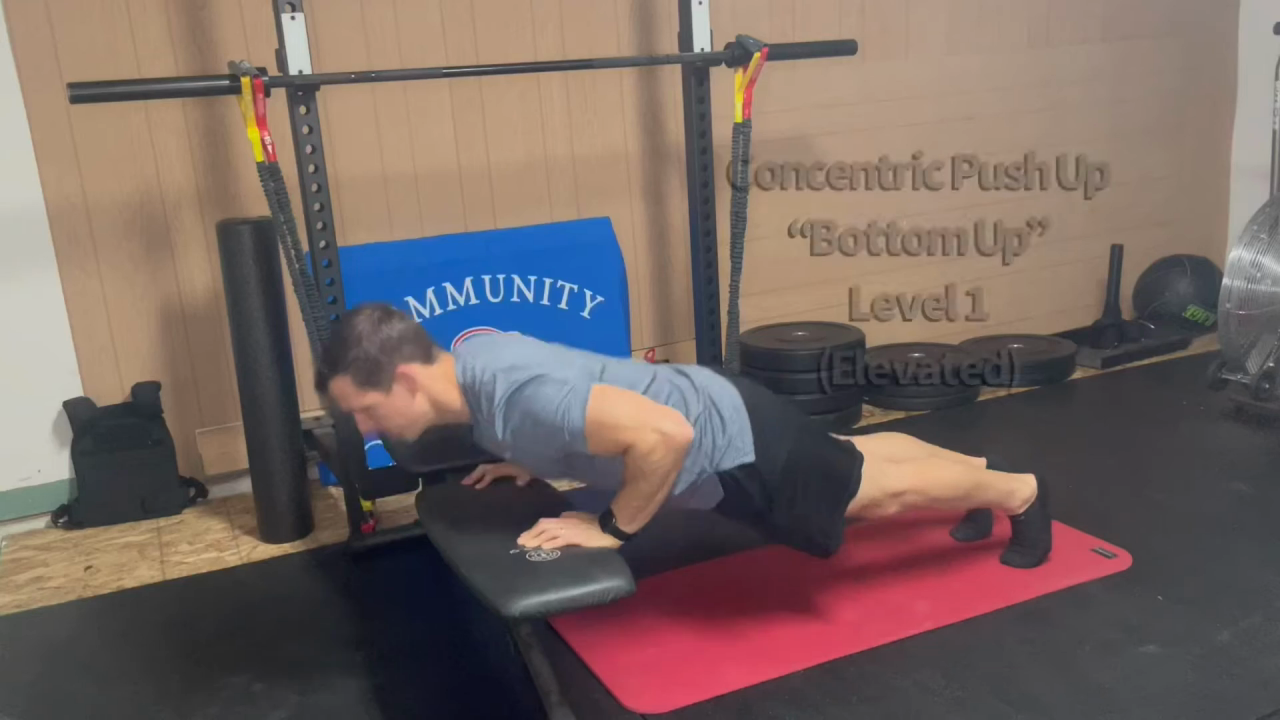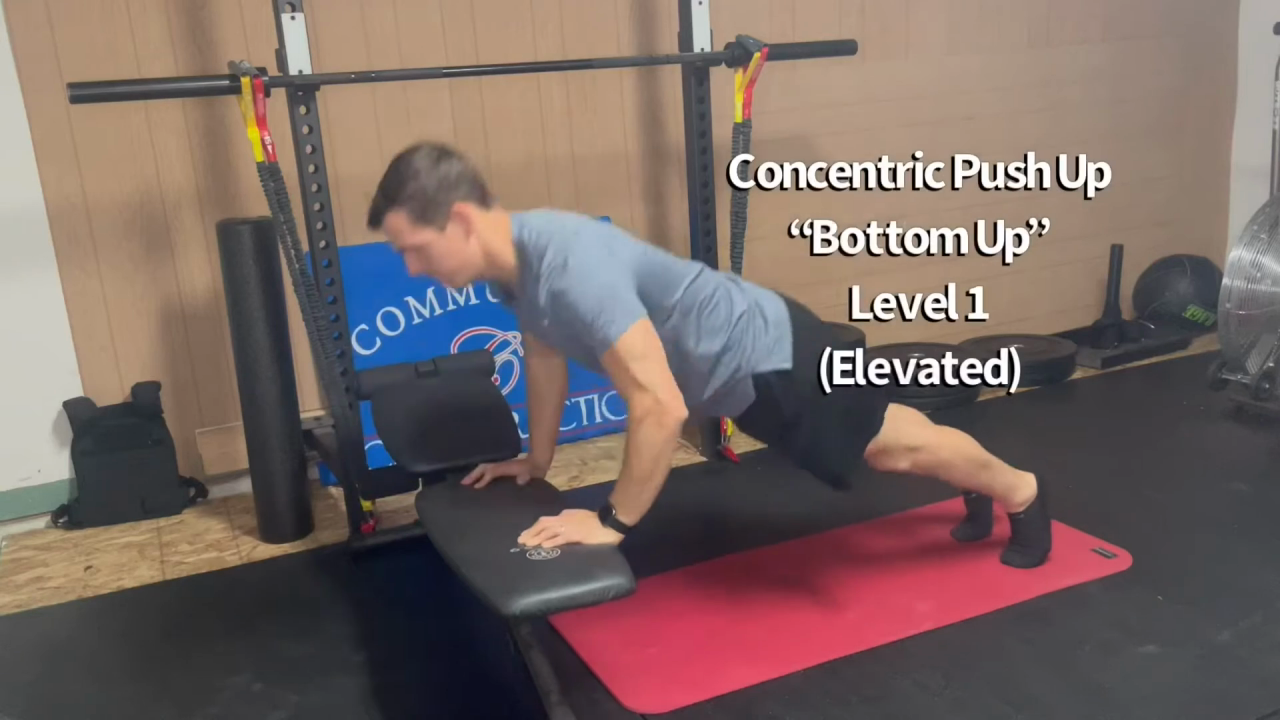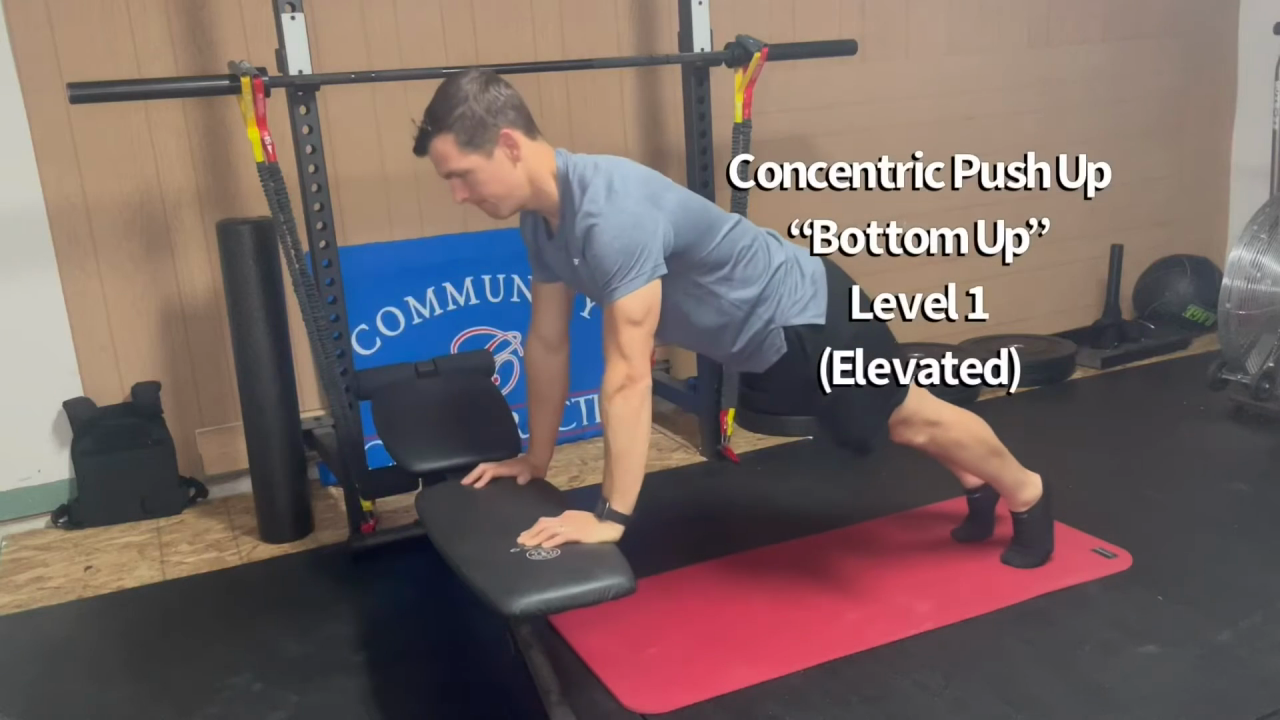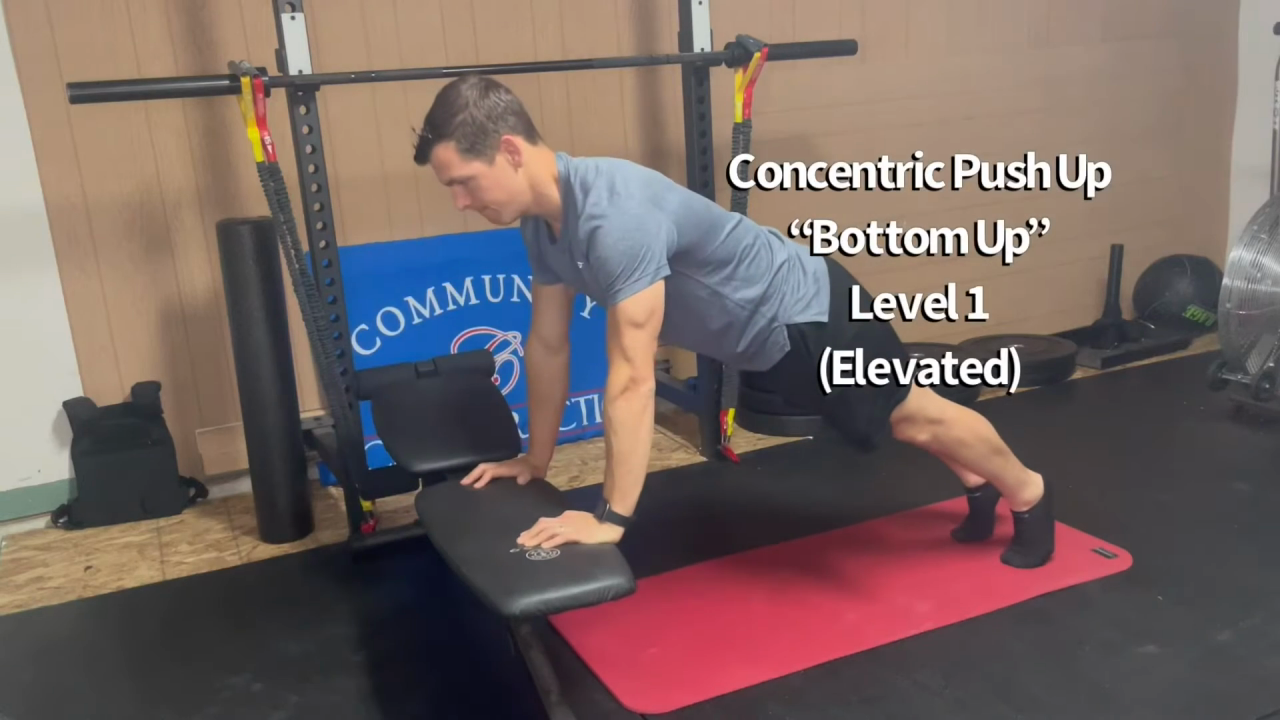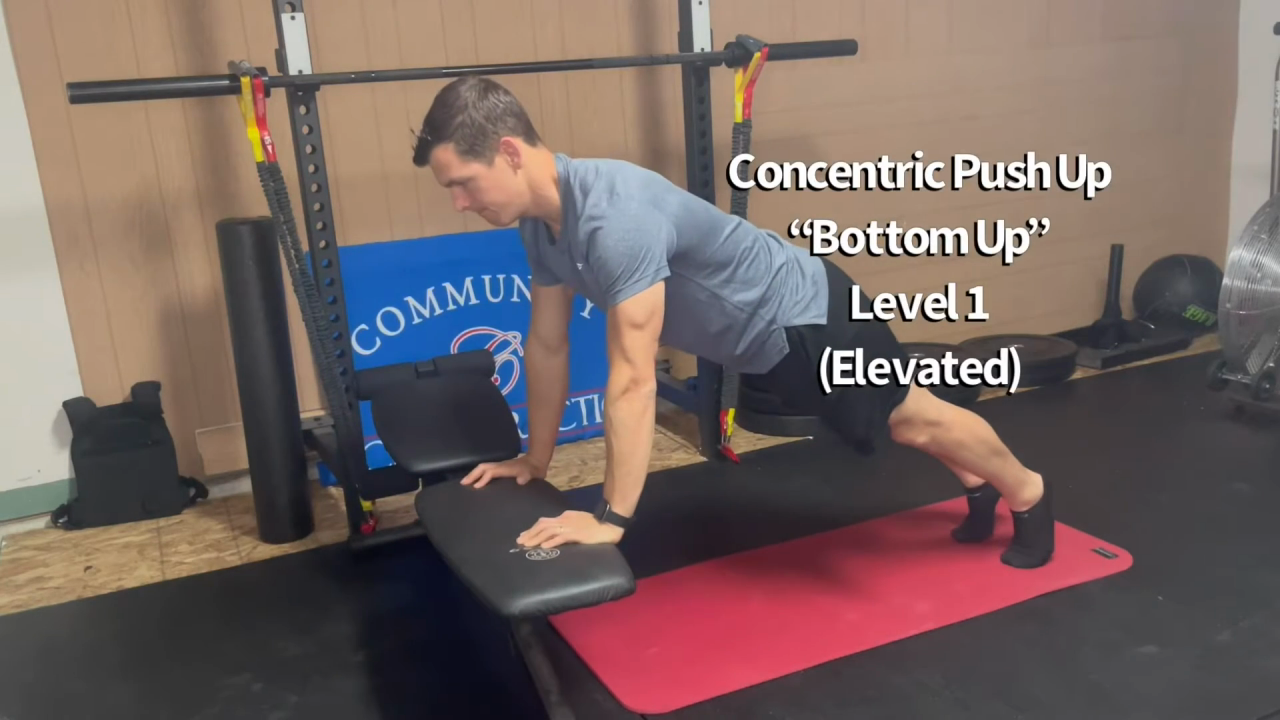
dt=0.3s
person 1, frame 1
left shoulder: (515, 399)
right shoulder: (472, 353)
left elbow: (669, 438)
left wrist: (610, 526)
right wrist: (528, 464)
left hip: (732, 446)
right hip: (713, 413)
left knee: (881, 492)
right knee: (858, 454)
left ankle: (1019, 494)
right ankle: (975, 466)
person 1, frame 2
left shoulder: (570, 274)
right shoulder: (514, 253)
left elbow: (661, 408)
right elbow: (547, 354)
left wrist: (613, 520)
right wrist: (532, 463)
left hip: (769, 357)
right hip: (741, 349)
left knee: (896, 445)
right knee: (886, 434)
left ankle: (1020, 493)
right ankle: (980, 492)
person 1, frame 3
left shoulder: (611, 214)
right shoulder: (543, 213)
left elbow: (627, 377)
right elbow: (547, 342)
left wrist: (612, 516)
right wrist: (535, 457)
left hip: (801, 314)
right hip: (762, 334)
left knee: (911, 418)
right knee: (896, 415)
left ankle: (1027, 494)
right ankle: (978, 488)
person 1, frame 4
left shoulder: (615, 217)
right shoulder: (544, 217)
left elbow: (632, 379)
right elbow: (548, 344)
left wrist: (611, 518)
right wrist: (535, 459)
left hip: (804, 312)
right hip: (765, 332)
left knee: (915, 416)
right knee: (901, 417)
left ankle: (1027, 494)
right ankle: (979, 486)
person 1, frame 5
left shoulder: (615, 218)
right shoulder: (541, 219)
left elbow: (633, 380)
right elbow: (546, 344)
left wrist: (610, 518)
right wrist: (535, 459)
left hip: (802, 313)
right hip: (763, 334)
left knee: (913, 418)
right knee: (893, 417)
left ankle: (1027, 493)
right ankle: (978, 486)
